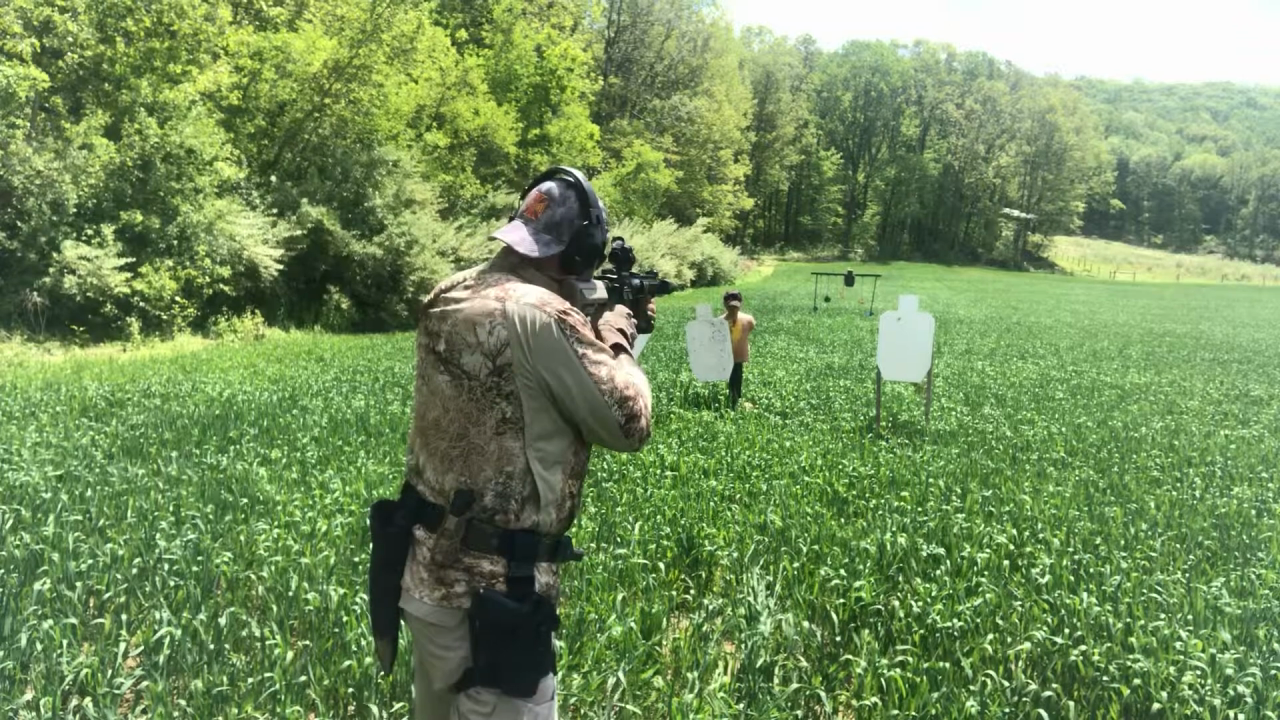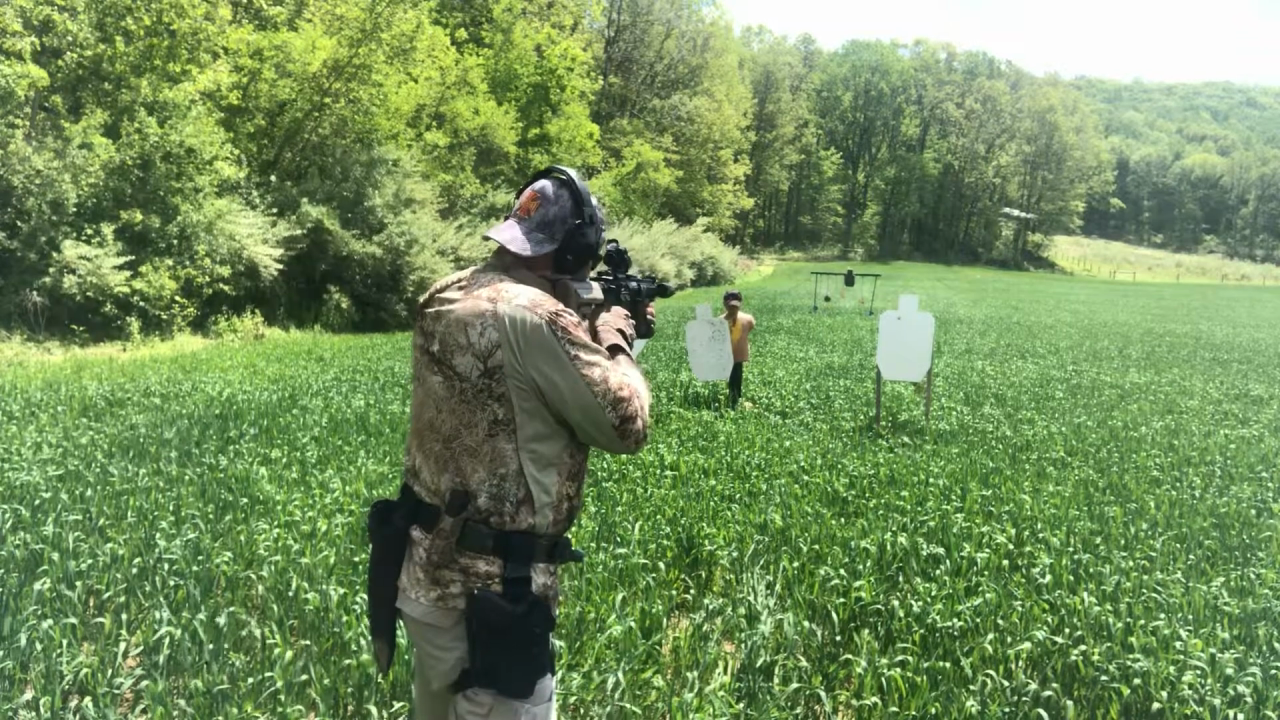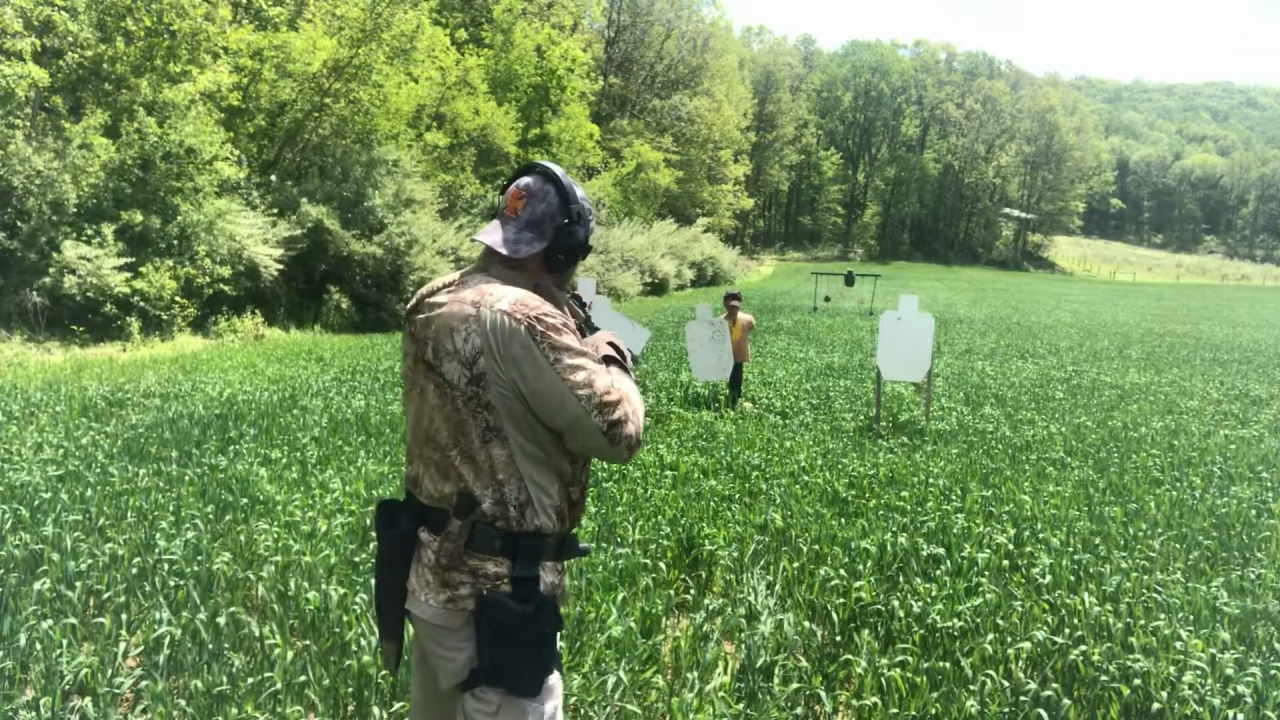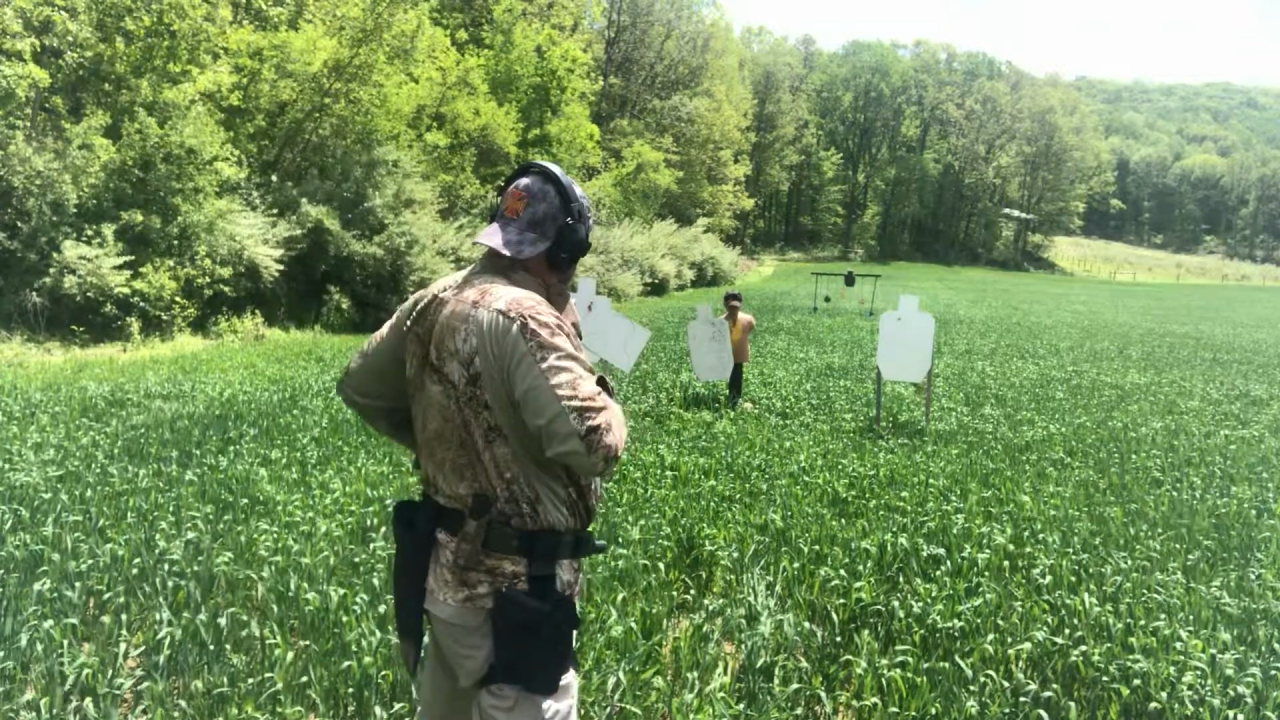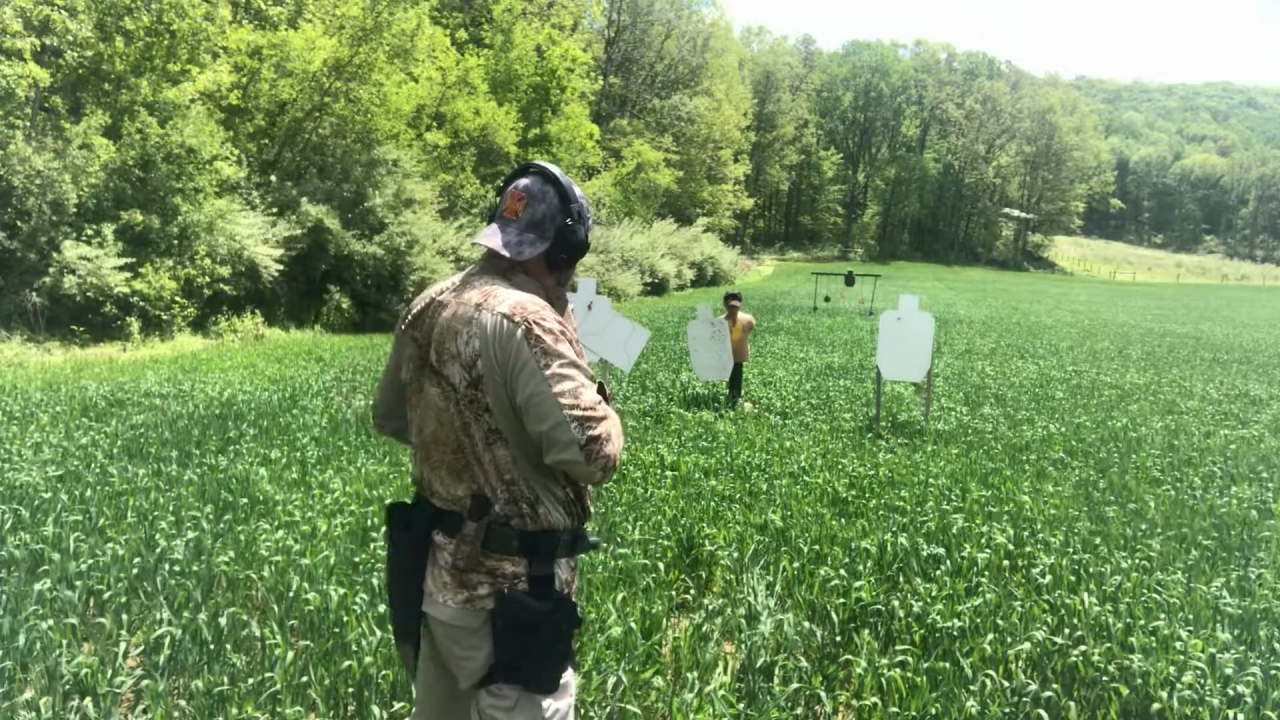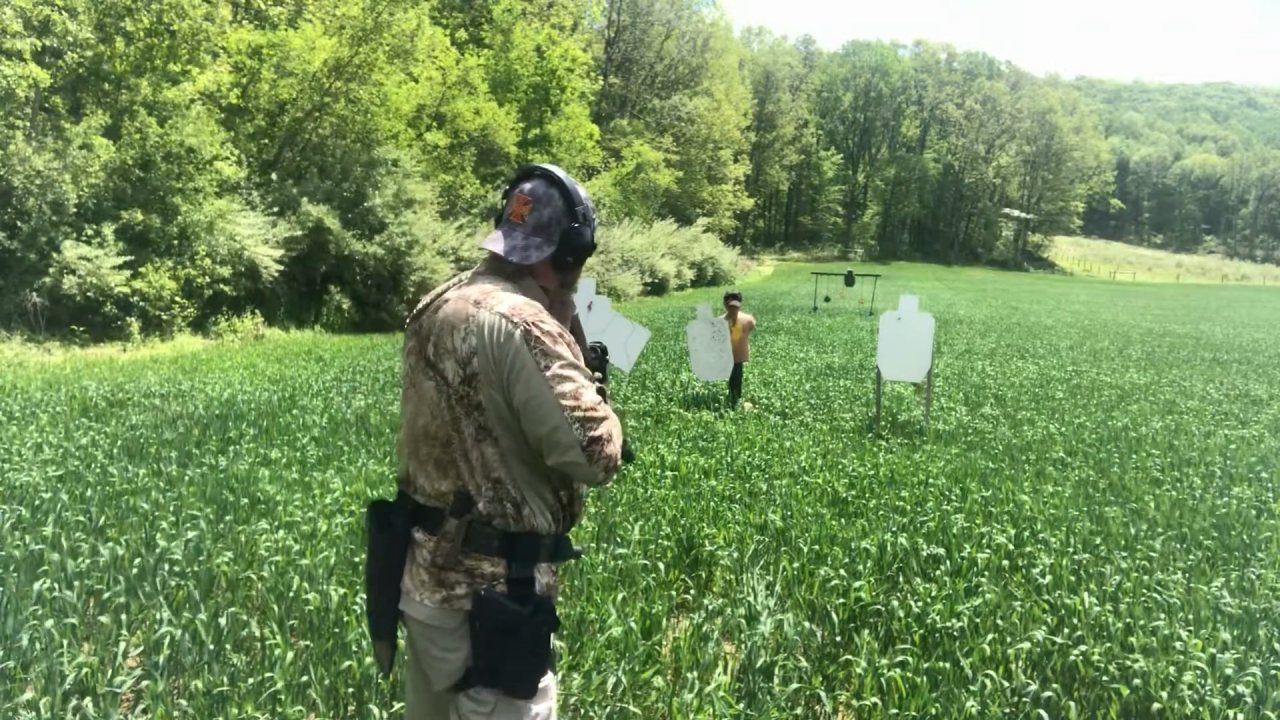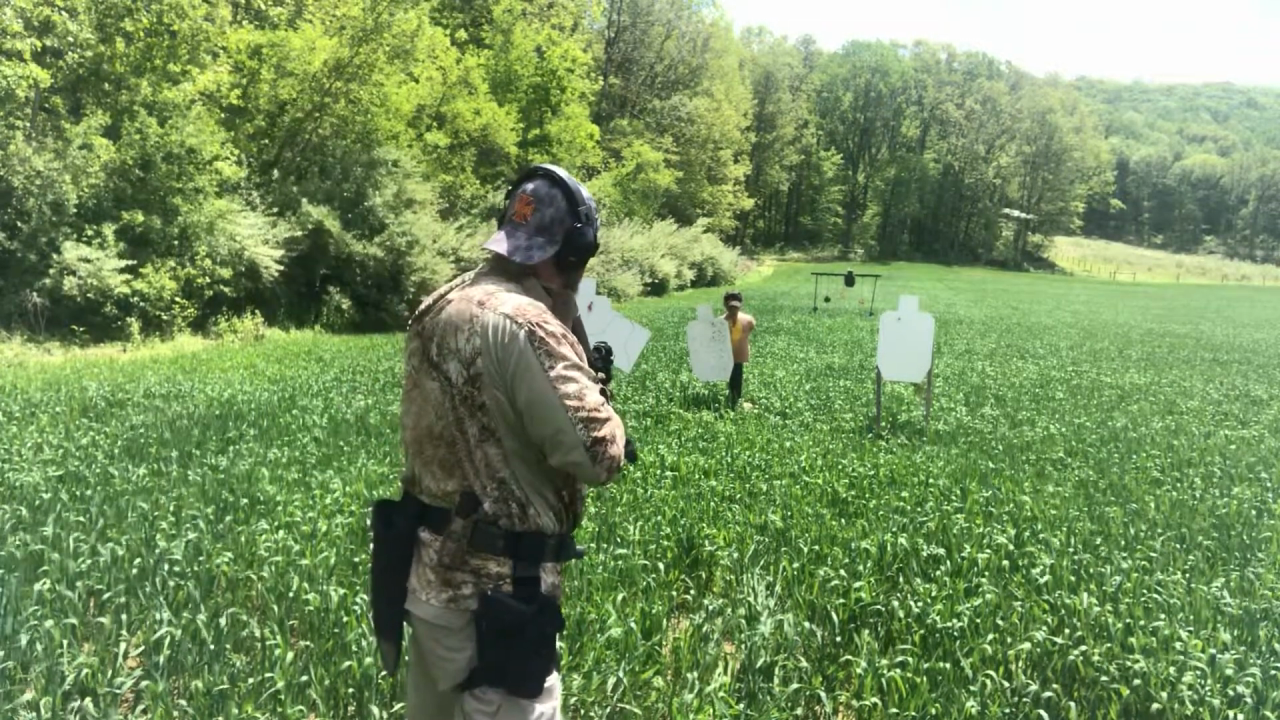
dt=0.7s
person 1, frame 1
left shoulder: (446, 299)
right shoulder: (542, 317)
right elbow: (628, 424)
left wrist: (591, 328)
right wrist: (616, 333)
left hip: (427, 570)
right hip: (491, 586)
person 1, frame 2
left shoulder: (443, 298)
right shoulder: (535, 319)
right elbow: (625, 425)
left wrist: (587, 331)
right wrist: (614, 339)
left hip: (425, 569)
right hip: (490, 587)
person 1, frame 3
left shoulder: (431, 302)
right shoulder: (525, 321)
right elbow: (615, 434)
left wrist: (572, 352)
right wrist: (608, 363)
left hip: (431, 569)
right hip: (497, 583)
person 1, frame 4
left shoulder: (432, 303)
right shoulder: (523, 321)
left elbow: (360, 385)
right elbow: (591, 445)
right wrist: (603, 399)
left hip: (446, 566)
right hip: (513, 582)
person 1, frame 5
left shoulder: (429, 306)
right shoulder: (525, 323)
left elbow: (389, 417)
right elbow: (591, 453)
right wrist: (599, 407)
left hip: (440, 568)
right hip: (508, 582)
person 1, frame 6
left shoulder: (437, 305)
right shoulder: (523, 326)
right elbow: (593, 454)
right wrist: (597, 402)
left hip: (425, 570)
right hip: (489, 586)
person 1, frame 7
left shoulder: (436, 307)
right shoulder: (527, 326)
right elbow: (596, 454)
right wrist: (598, 400)
left hip: (429, 569)
right hip: (494, 586)
